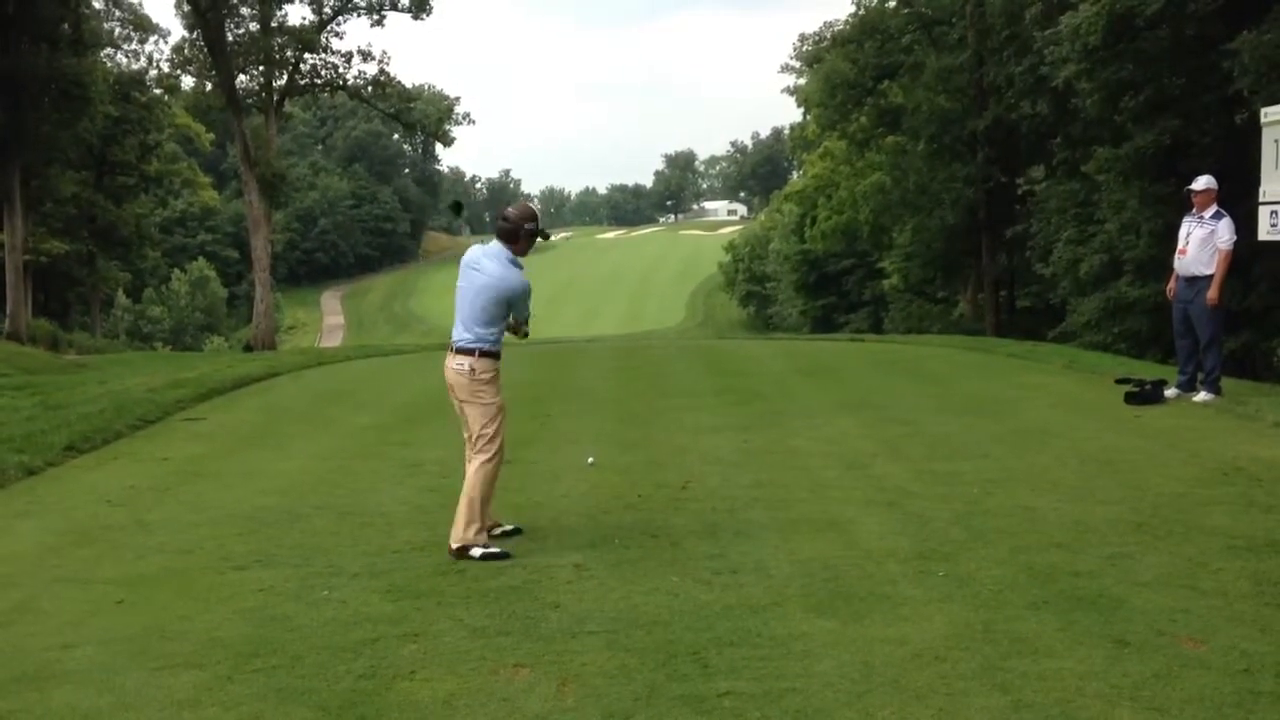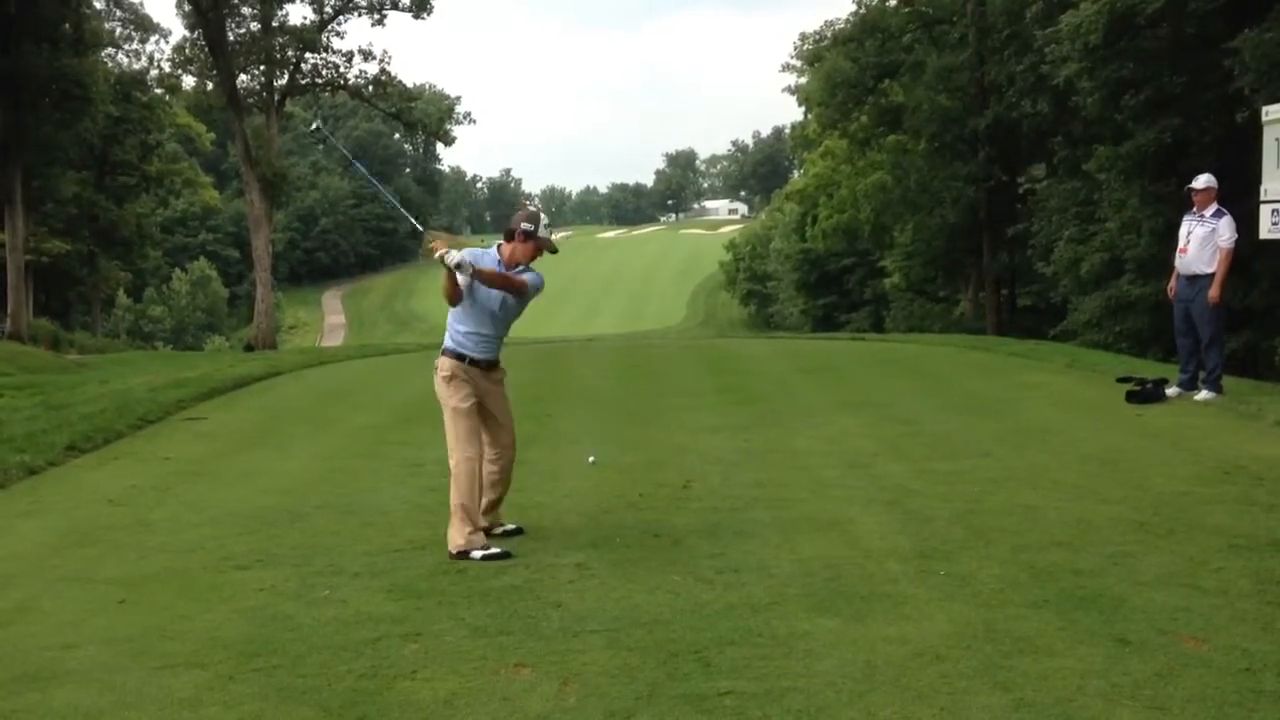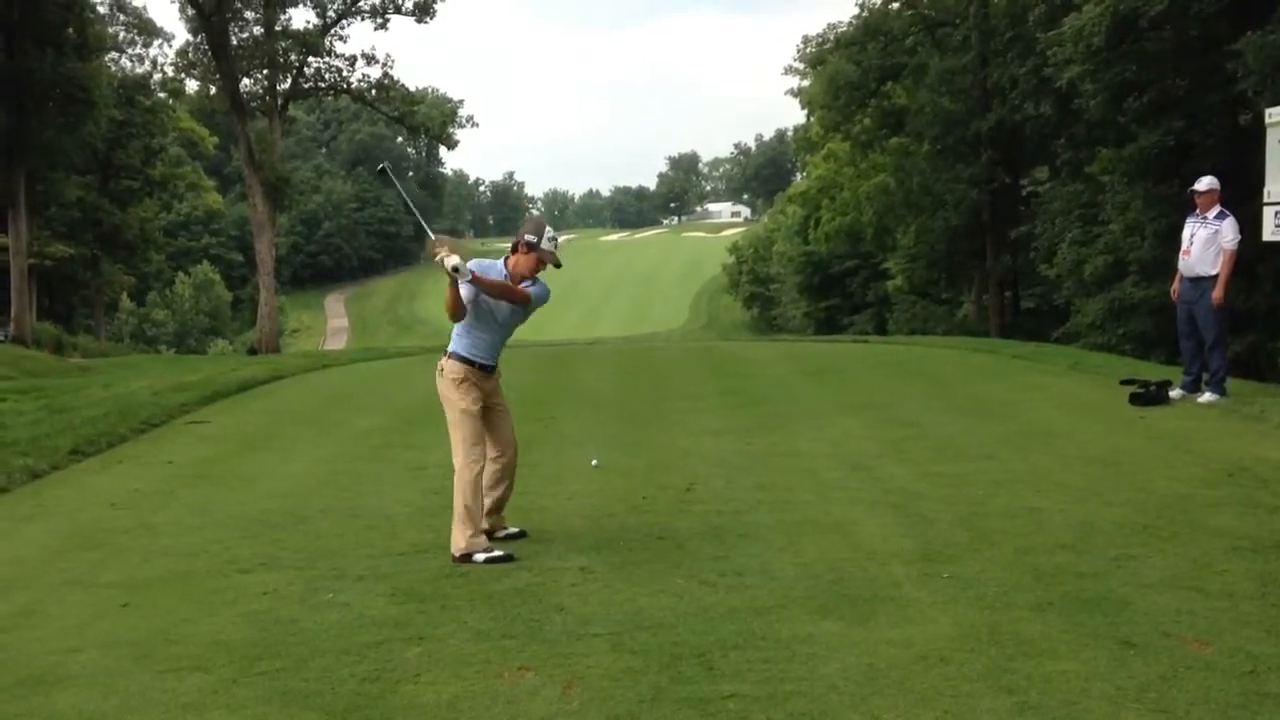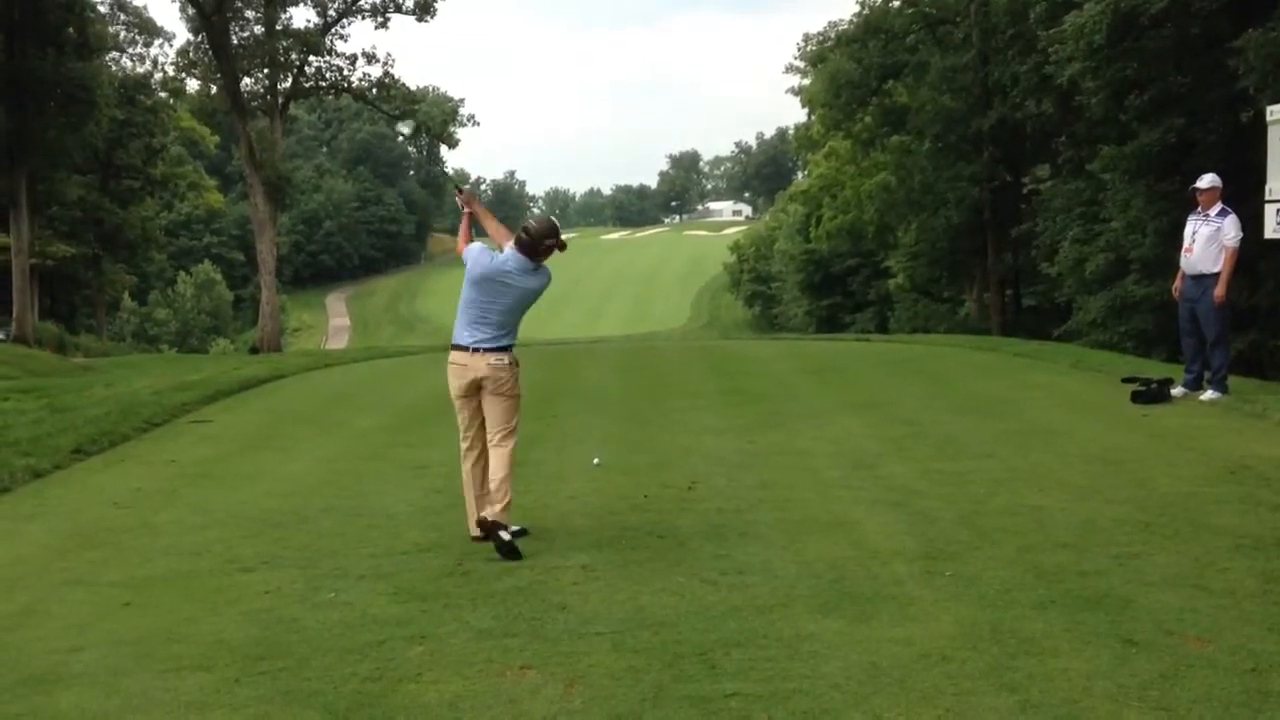
dt=0.5s
person 1, frame 1
left shoulder: (473, 254)
right shoulder: (518, 283)
right elbow: (520, 326)
right wrist: (514, 326)
left hip: (457, 361)
right hip: (479, 367)
left knee: (477, 447)
right knee: (488, 451)
left ankle: (480, 522)
right ankle: (466, 539)
person 1, frame 2
left shoulder: (533, 280)
right shoulder: (470, 255)
left elbow: (505, 282)
right elbow: (453, 298)
left wrist: (468, 268)
right wrist: (450, 264)
left hip: (490, 371)
right hip: (455, 369)
left knee: (503, 448)
right knee: (466, 455)
left ankle: (487, 519)
right ankle: (465, 540)
person 1, frame 3
left shoulder: (539, 291)
right shoulder: (478, 269)
left elbow: (506, 292)
right elbow: (456, 315)
left wrist: (469, 276)
right wrist: (454, 278)
left hip: (487, 375)
right hip: (458, 372)
left knee: (504, 451)
right knee: (471, 457)
left ankle: (490, 522)
right ankle: (468, 544)
person 1, frame 4
left shoulder: (483, 261)
right shoulder: (541, 279)
left elbow: (464, 238)
right elbow: (505, 239)
left wrist: (471, 208)
right wrist: (479, 207)
left hip: (460, 360)
right hip: (500, 365)
left knee: (473, 446)
right knee: (502, 444)
left ankle: (481, 520)
right ankle: (494, 516)
person 2, frame 1
left shoulder: (1221, 221)
right shoulder: (1188, 218)
left elbow: (1224, 255)
left wrist: (1215, 287)
right wrist: (1173, 279)
left hip: (1203, 284)
right hip: (1183, 283)
left knee: (1208, 337)
right knee: (1183, 336)
left ankle: (1210, 386)
right ankle: (1185, 382)
person 2, frame 2
left shoulder: (1222, 219)
right shoulder: (1188, 217)
left elbow: (1225, 254)
left wrist: (1216, 286)
right wrist: (1174, 278)
left hip: (1204, 283)
right hip: (1184, 282)
left knee: (1209, 336)
right knee: (1184, 334)
left ankle: (1212, 385)
right ankle: (1186, 381)
person 2, frame 3
left shoulder: (1225, 221)
right shoulder: (1190, 219)
left elbow: (1229, 255)
left wrist: (1220, 287)
right wrist: (1177, 280)
left hip: (1208, 285)
right hip: (1187, 284)
left knee: (1213, 338)
right knee: (1187, 336)
left ankle: (1216, 387)
right ankle: (1190, 383)
person 2, frame 4
left shoulder: (1227, 218)
right shoulder: (1192, 217)
left elbow: (1231, 253)
left wrist: (1222, 285)
right wrist: (1179, 278)
left hip: (1210, 282)
right hip: (1189, 282)
left knee: (1215, 336)
right knee: (1189, 334)
left ankle: (1218, 385)
right ankle: (1192, 381)
